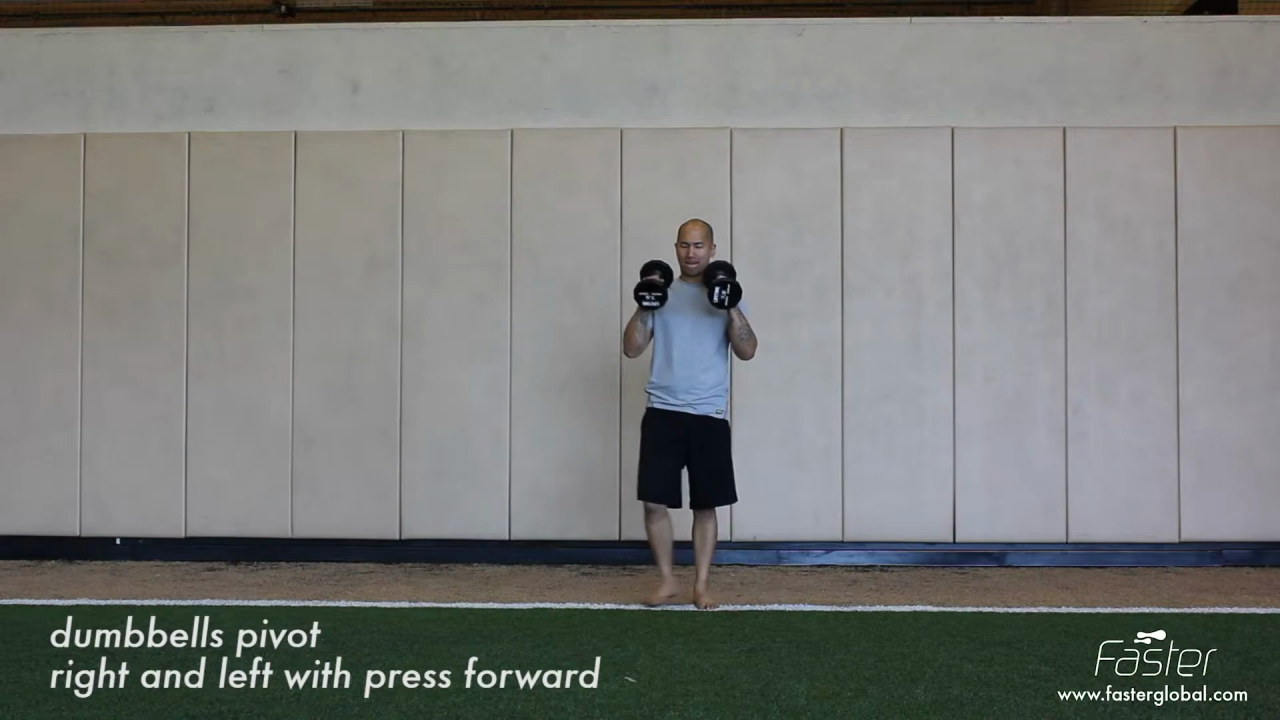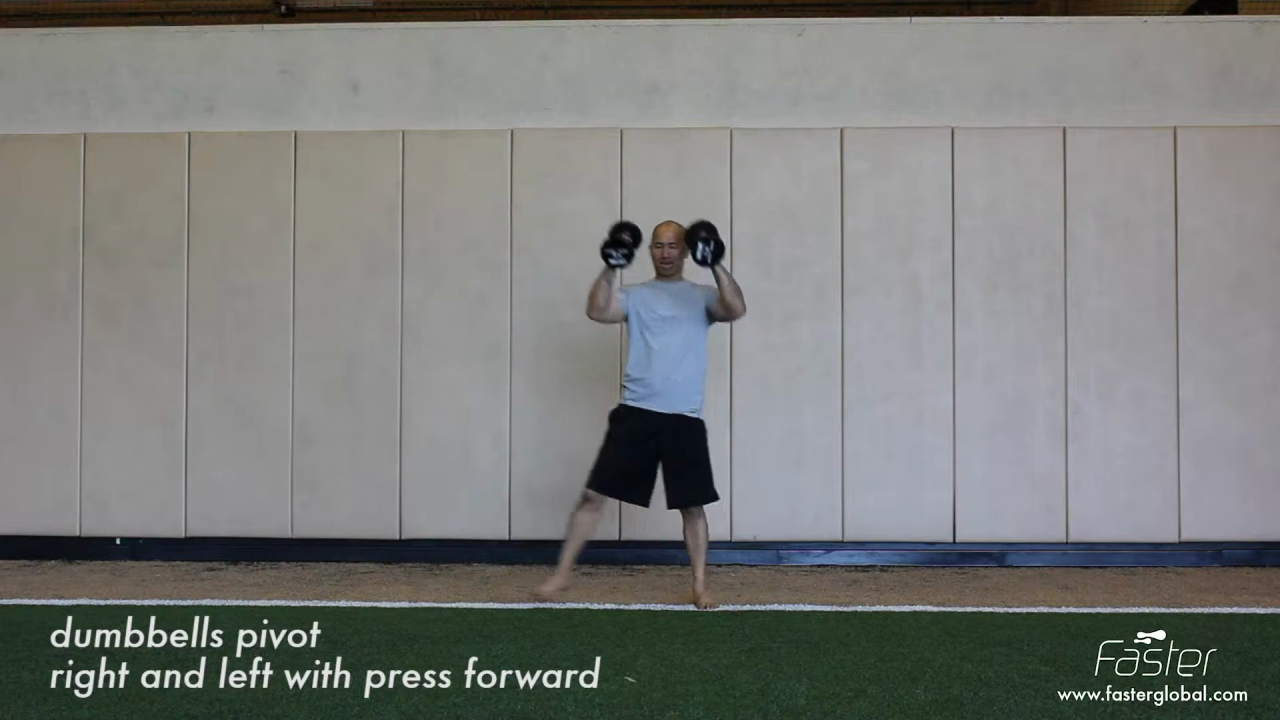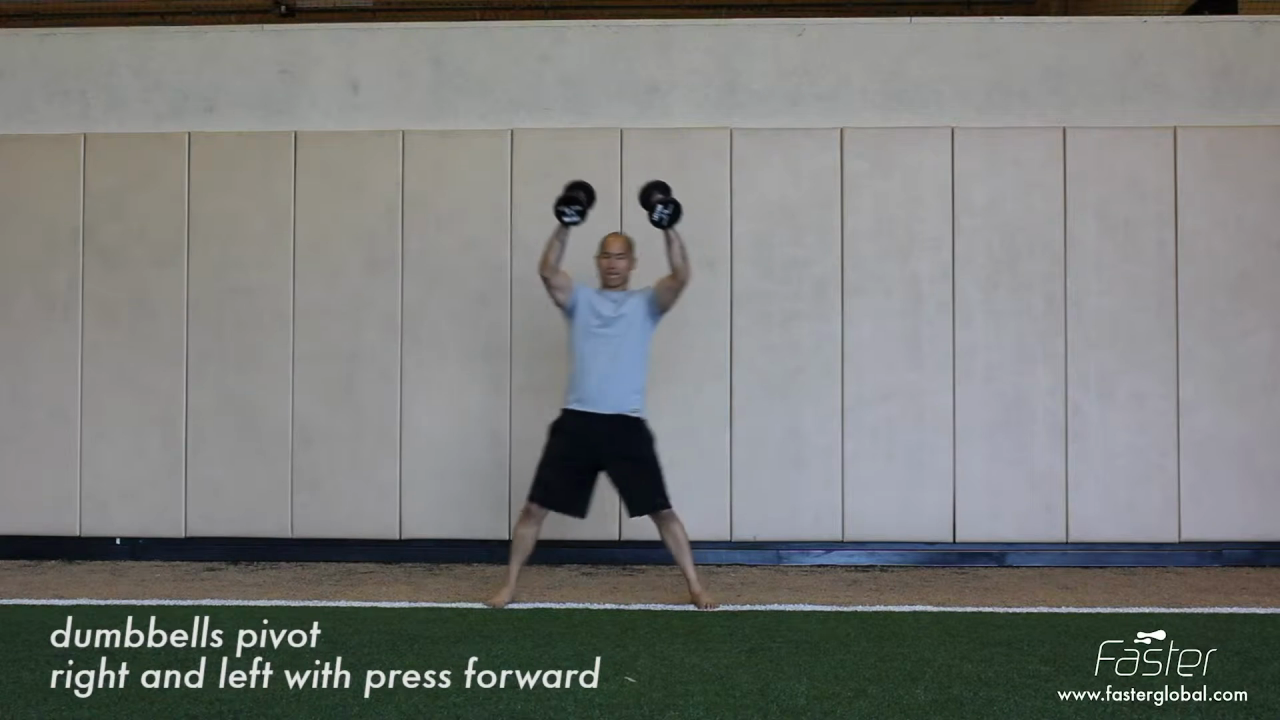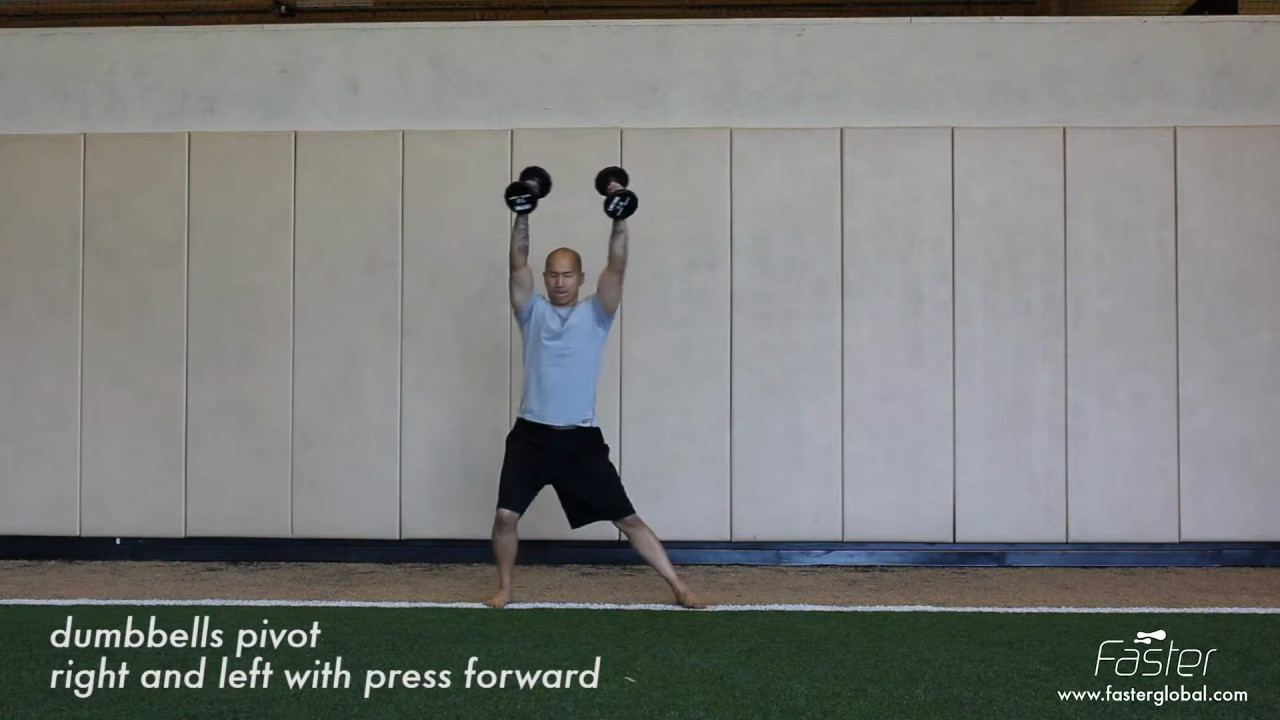
dt=0.3s
person 1, frame 1
right shoulder: (661, 296)
left elbow: (747, 351)
right elbow: (631, 348)
left wrist: (732, 308)
right wrist: (642, 307)
left hip: (709, 416)
right hip: (663, 413)
left knee: (706, 506)
right knee: (652, 502)
left ankle: (701, 586)
right ankle: (666, 581)
person 1, frame 2
left shoulder: (702, 292)
right shoulder: (635, 295)
left elbow: (736, 309)
right elbow: (597, 311)
left wrist: (715, 264)
right wrist: (611, 265)
left hip: (684, 417)
right hip: (636, 412)
left knee: (692, 505)
right knee: (594, 495)
left ankle: (699, 585)
right ankle: (562, 574)
person 1, frame 3
left shoulder: (646, 304)
right shoulder: (581, 298)
left elbow: (681, 276)
right elbow: (549, 271)
left wrist: (668, 227)
right wrist: (564, 225)
left hip: (626, 426)
right hip: (576, 420)
left knee: (661, 511)
right knee: (534, 509)
left ankle: (694, 586)
right ankle: (509, 586)
person 1, frame 4
left shoulder: (595, 313)
right shoulder: (533, 311)
left elbow: (616, 266)
right elbow: (517, 263)
left wrist: (619, 217)
right wrist: (523, 214)
left hip: (581, 438)
right hip: (532, 435)
left knee: (627, 519)
right knee: (505, 516)
left ankle: (678, 587)
right ankle: (505, 587)
